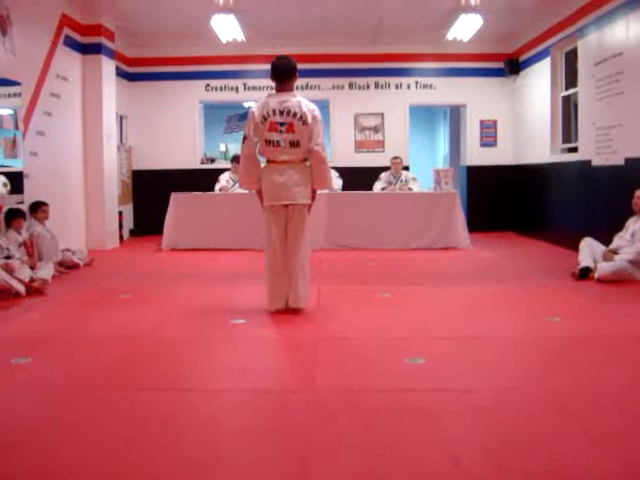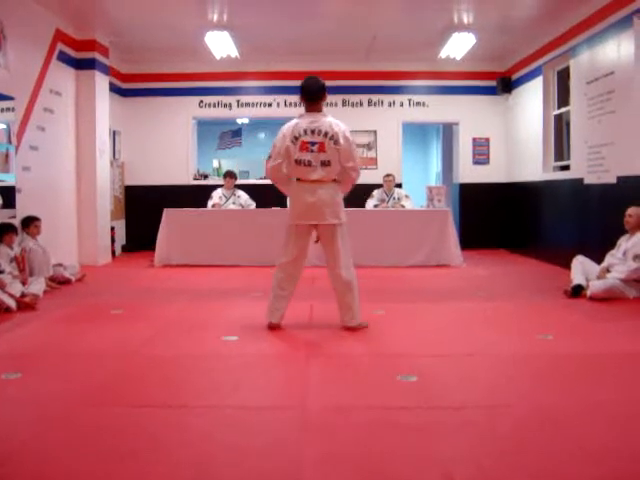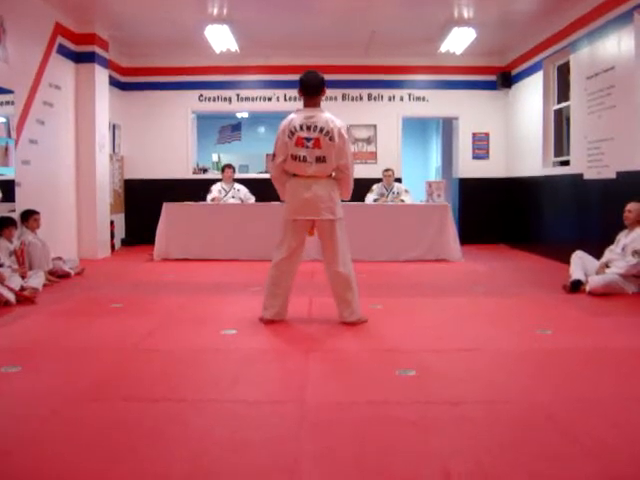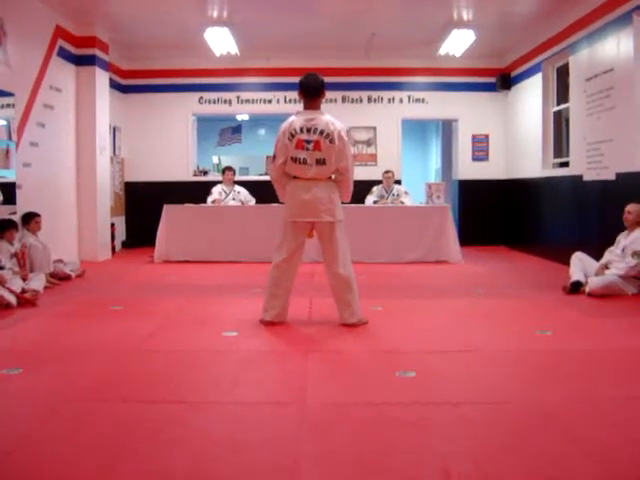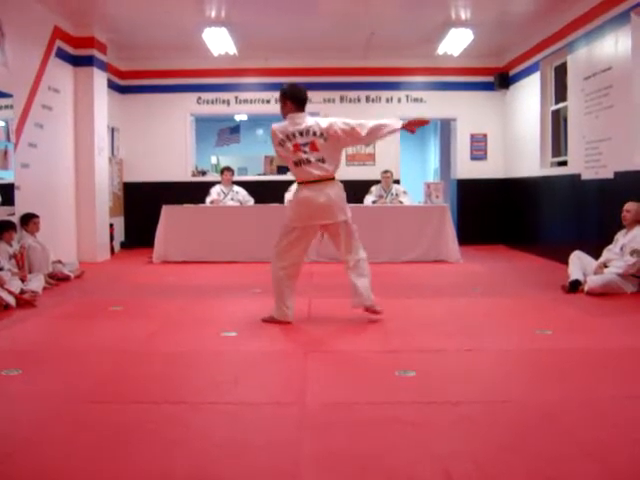
dt=1s
person 1, frame 1
left shoulder: (259, 109)
right shoulder: (309, 109)
left elbow: (248, 151)
right elbow: (317, 152)
left wrist: (256, 185)
right wrist: (317, 186)
left hip: (271, 179)
right hip: (299, 178)
left knee: (275, 244)
right knee: (298, 243)
left ankle: (277, 301)
right ankle: (296, 300)
person 1, frame 2
left shoulder: (289, 129)
right shoulder: (338, 128)
left elbow: (273, 168)
right elbow: (352, 169)
left hip: (300, 198)
right hip: (328, 198)
left knee: (289, 260)
right knee: (340, 262)
left ankle: (275, 316)
right ankle: (351, 318)
person 1, frame 3
left shoulder: (287, 124)
right shoulder: (335, 125)
left elbow: (277, 167)
right elbow: (345, 167)
left wrist: (287, 194)
right wrist: (343, 195)
left hip: (297, 194)
right hip: (326, 194)
left knee: (285, 256)
right knee: (338, 258)
left ankle: (272, 311)
right ankle: (350, 313)
person 1, frame 4
left shoulder: (288, 126)
right shoulder: (335, 127)
left elbow: (277, 168)
right elbow: (345, 169)
left wrist: (287, 196)
right wrist: (342, 197)
left hip: (297, 196)
right hip: (326, 196)
left knee: (284, 258)
right knee: (338, 260)
left ankle: (272, 313)
right ankle: (351, 314)
person 1, frame 5
left shoulder: (277, 131)
right shoulder: (328, 125)
right elbow: (367, 128)
right wrist: (404, 124)
left hip: (305, 198)
right hip: (333, 194)
left knee: (284, 258)
right knee: (353, 253)
left ankle: (282, 312)
right ankle: (366, 300)
